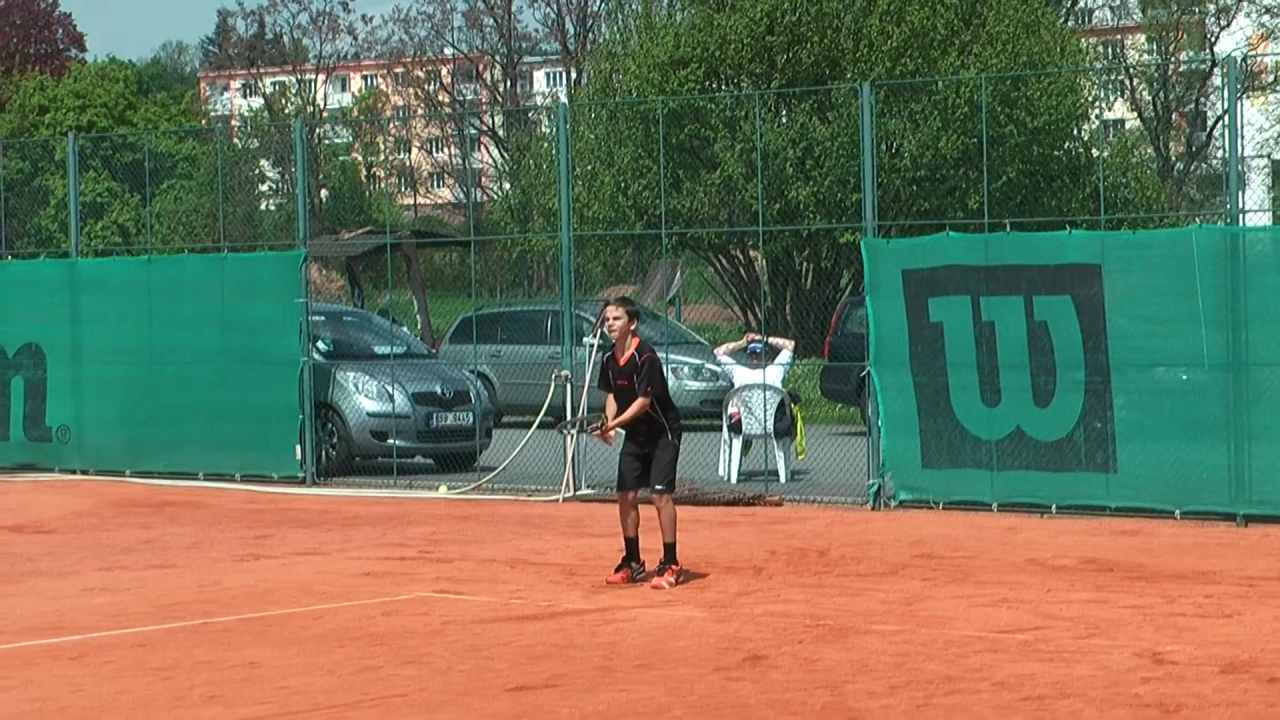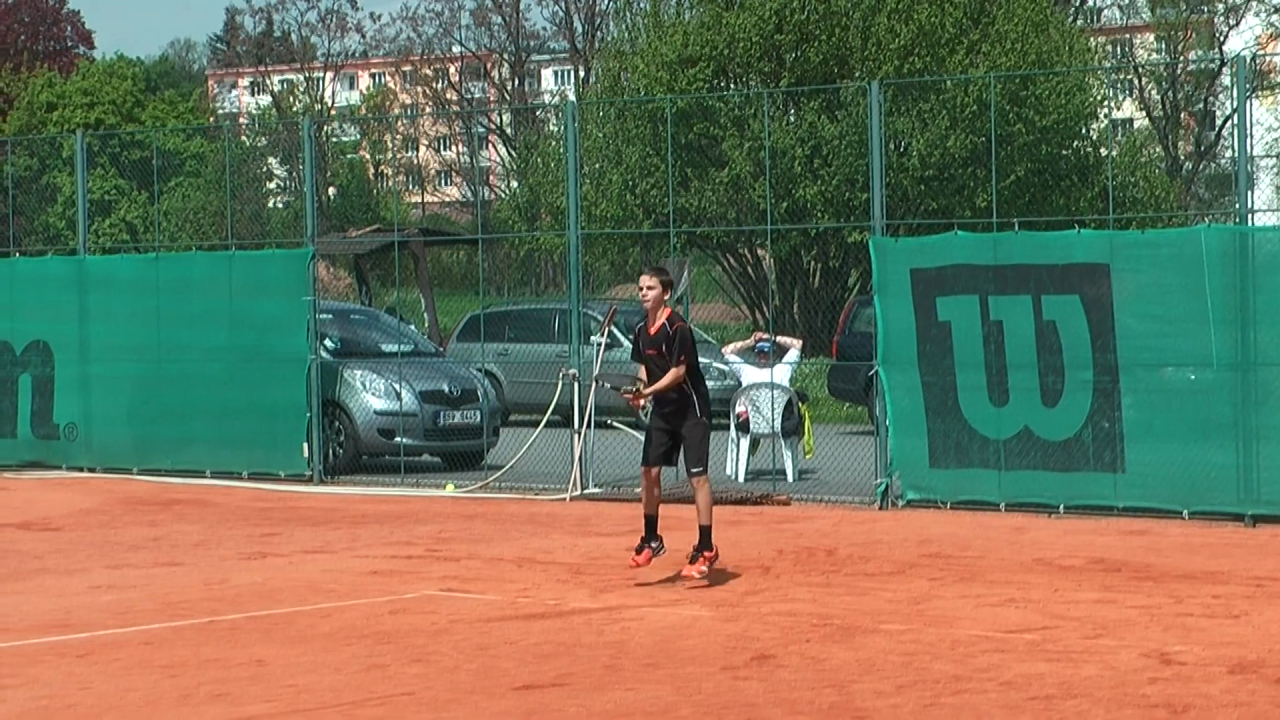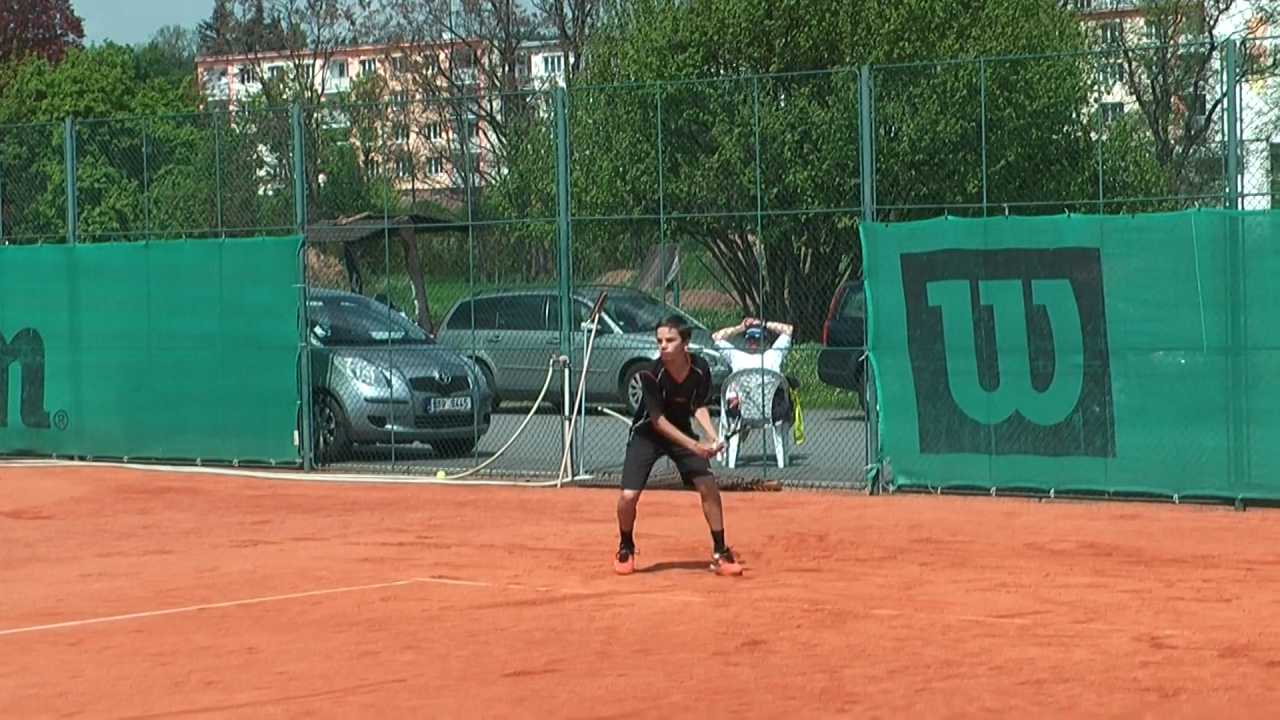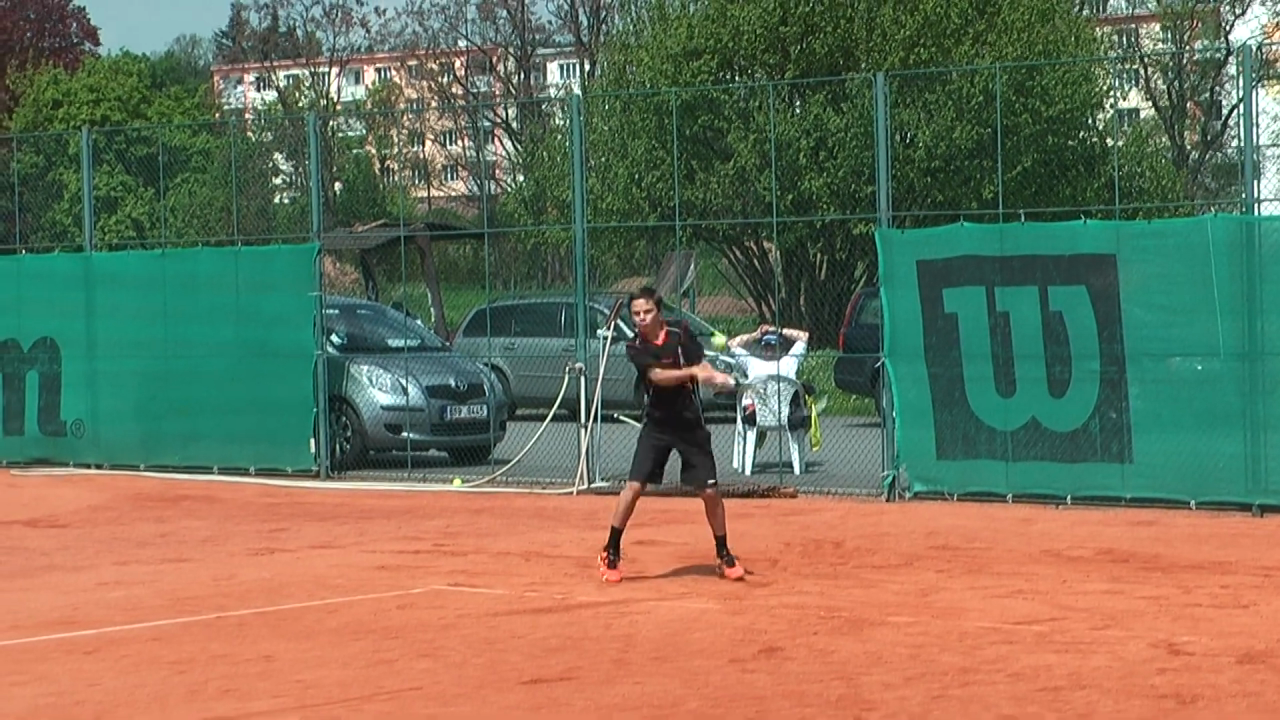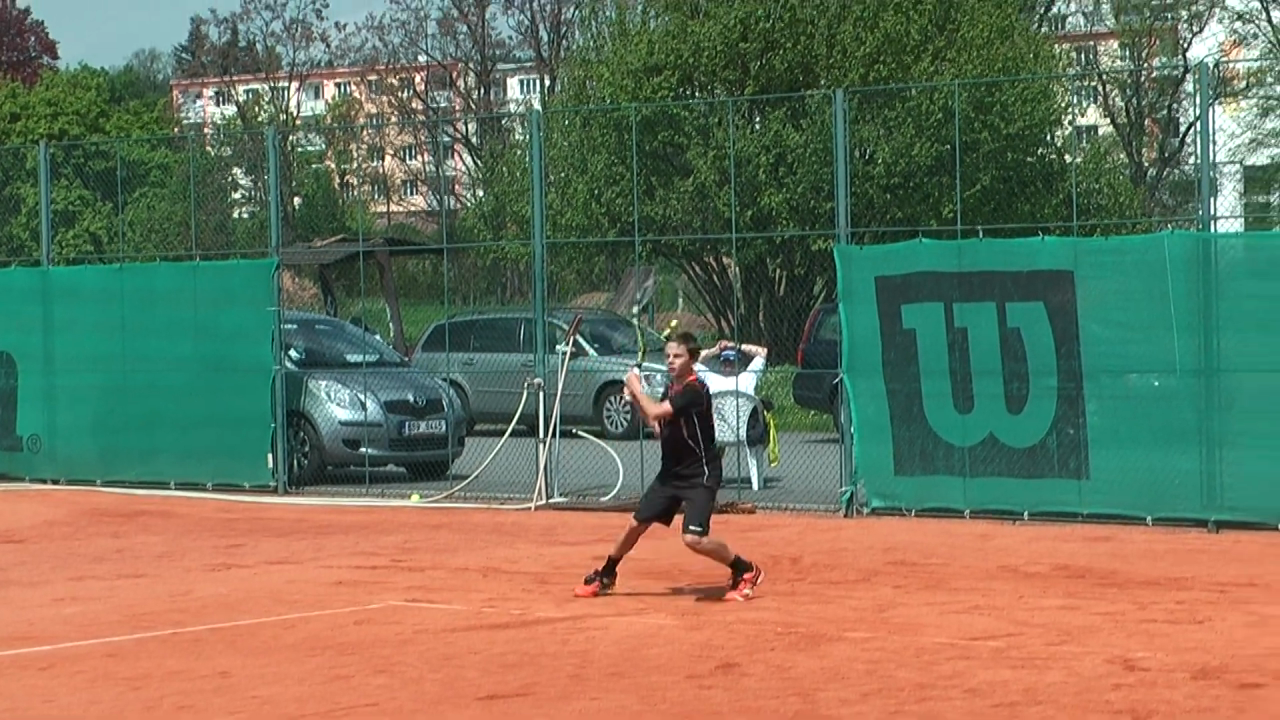
dt=0.5s
person 1, frame 1
left shoulder: (646, 356)
right shoulder: (609, 358)
left elbow: (645, 400)
right elbow: (612, 395)
left wrist: (613, 423)
right wrist: (608, 425)
left hip: (662, 431)
right hip: (635, 434)
left knee: (660, 494)
right knee: (626, 496)
left ankle: (671, 565)
right ankle: (633, 563)
person 1, frame 2
left shoulder: (678, 327)
right shoulder: (641, 329)
left elbow: (678, 371)
left wrist: (647, 391)
right wrist: (640, 394)
left hip: (690, 409)
right hip: (662, 409)
left knee: (697, 476)
right knee: (650, 472)
left ankle: (705, 549)
right ankle: (651, 539)
person 1, frame 3
left shoulder: (701, 368)
right shoulder: (652, 375)
left elbow: (700, 408)
right elbow: (659, 421)
left wrist: (712, 436)
right wrist: (692, 445)
left hip: (682, 432)
right hip: (648, 434)
left knee: (707, 484)
right knee: (628, 496)
left ankle: (720, 553)
right ankle: (626, 549)
person 1, frame 4
left shoulder: (681, 334)
right shoulder: (636, 348)
left elbow: (701, 367)
right elbow: (659, 377)
left wrist: (714, 376)
right wrist: (693, 372)
left hip: (691, 425)
right hip: (658, 425)
left knee: (710, 491)
right knee: (634, 487)
left ankle: (723, 555)
right ankle: (611, 552)
person 1, frame 5
left shoulder: (694, 390)
right shoulder: (673, 388)
left elbow: (655, 413)
right elbow: (661, 424)
left wrist: (636, 389)
right wrist: (640, 396)
left hip: (701, 473)
right hip: (671, 470)
left knee: (694, 539)
right knee: (636, 525)
left ankle: (746, 571)
right ankle: (606, 575)
